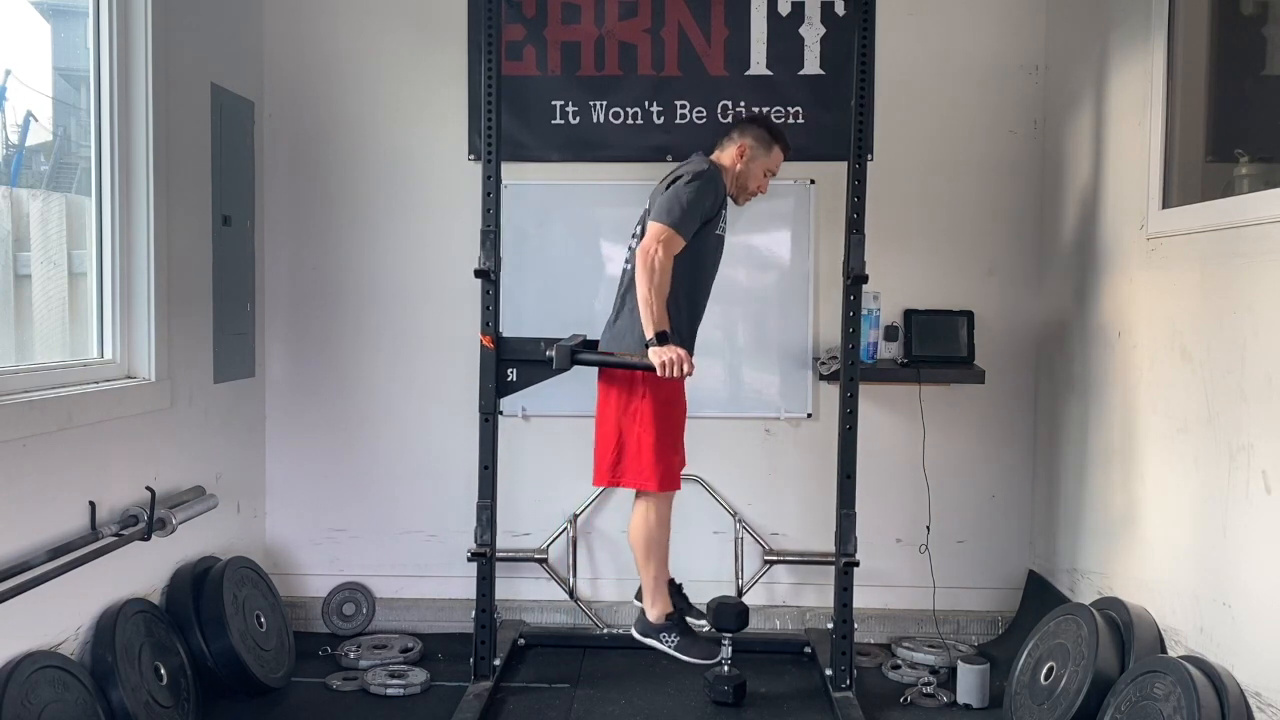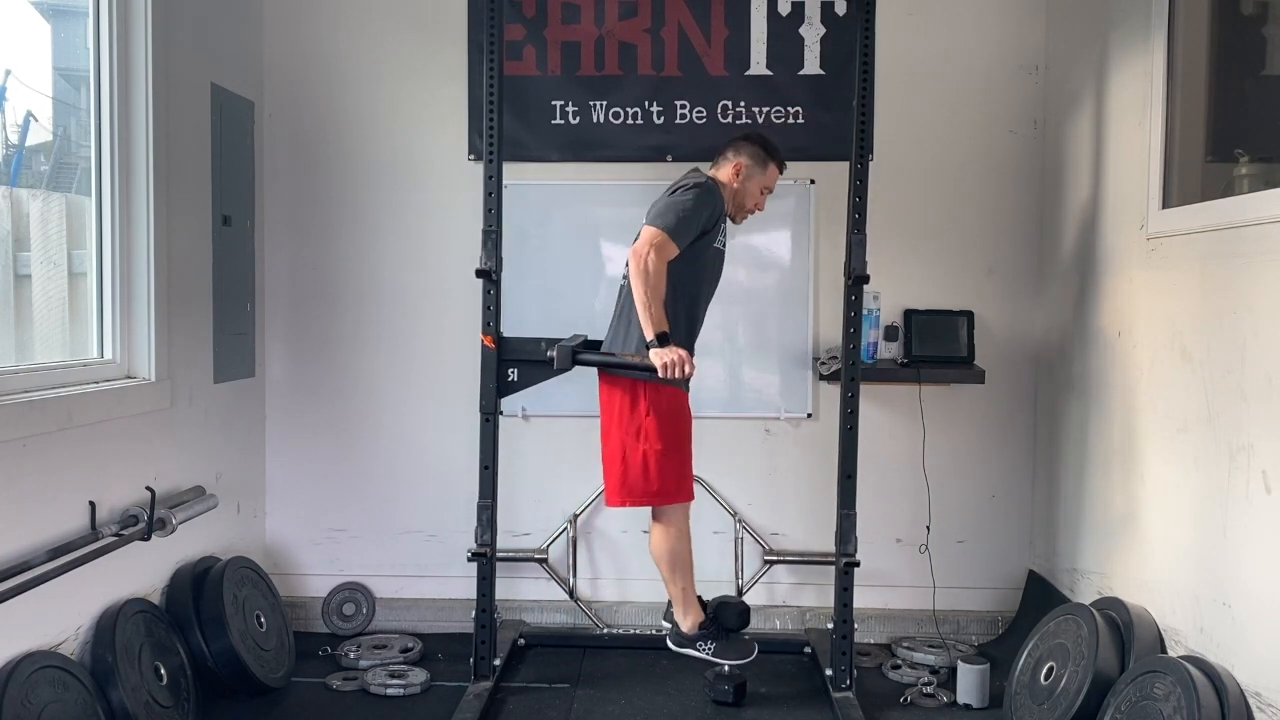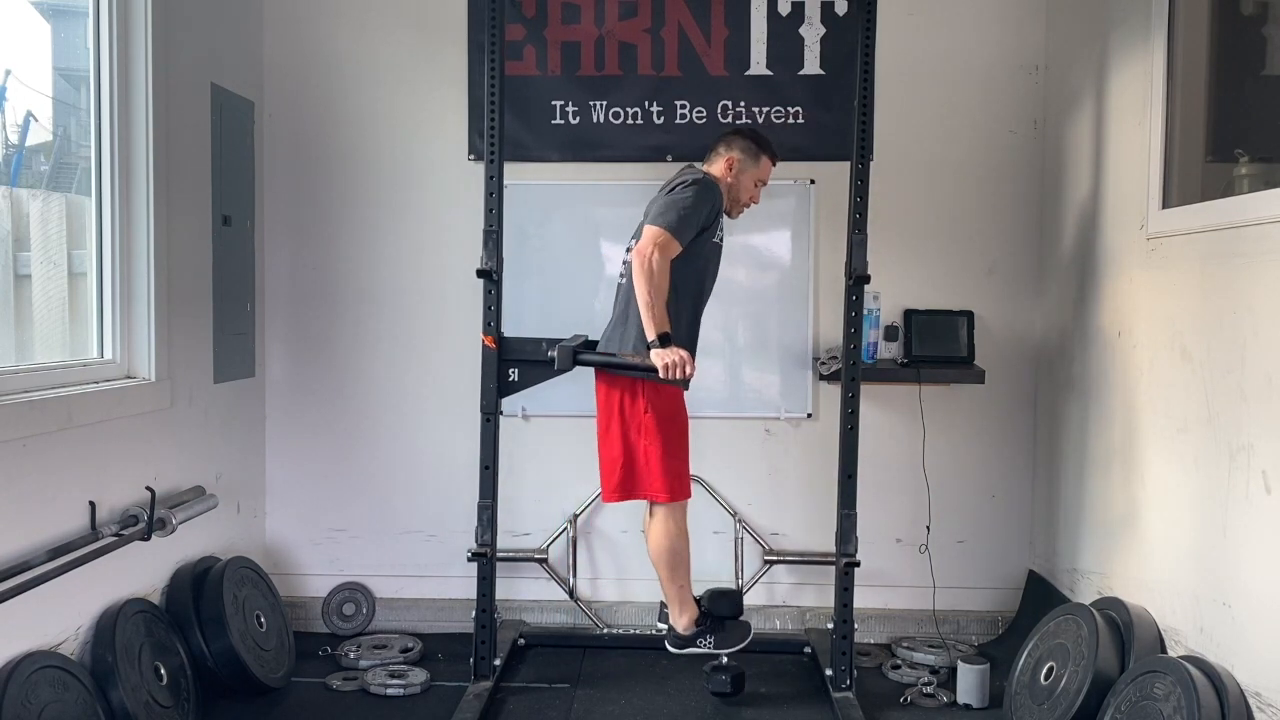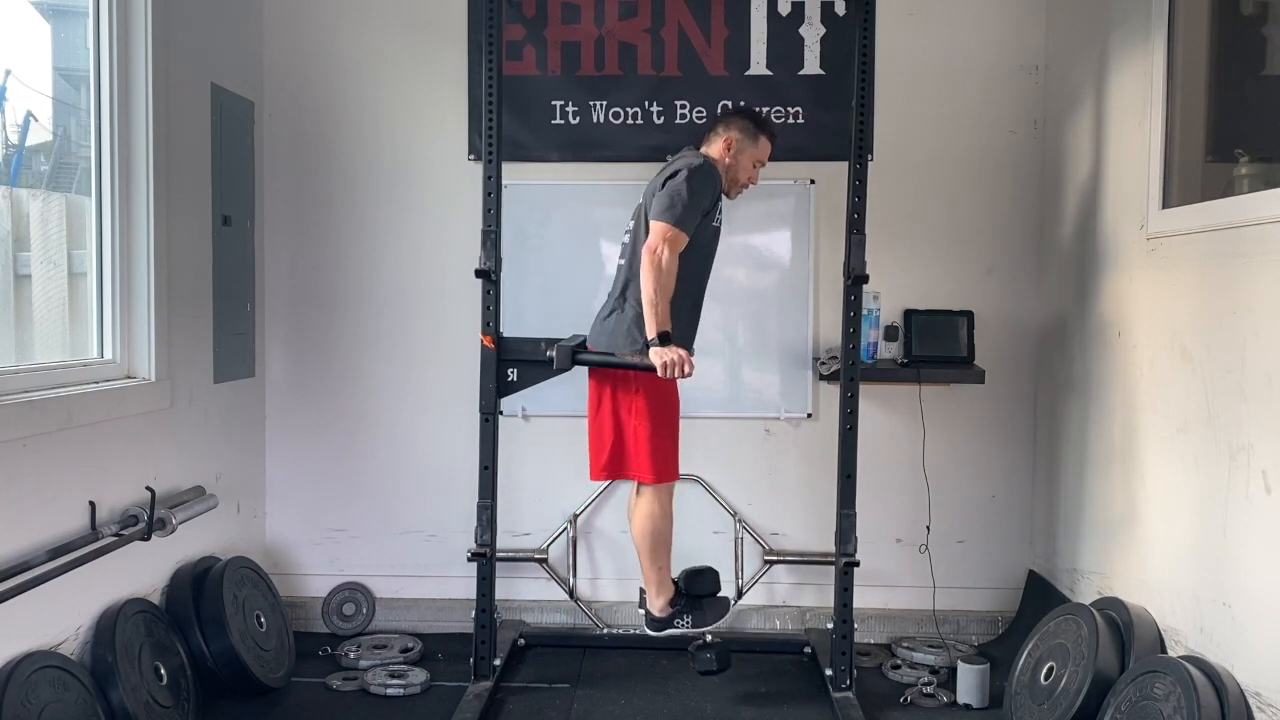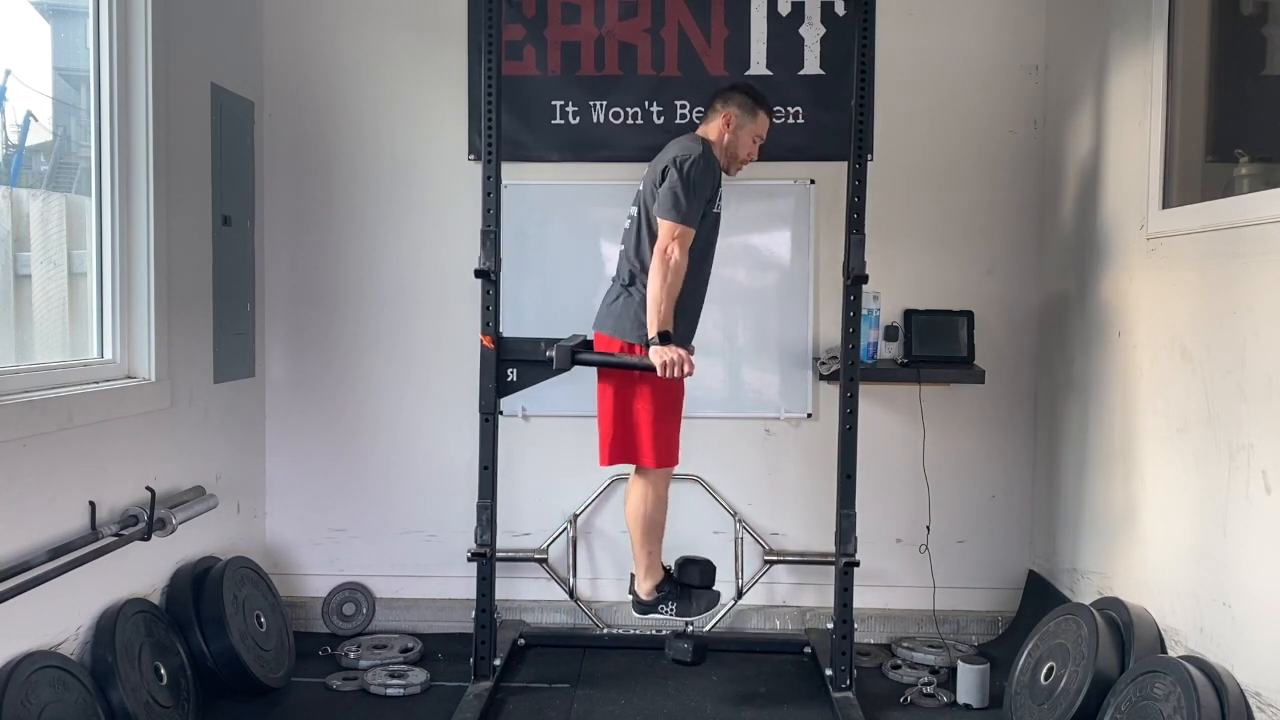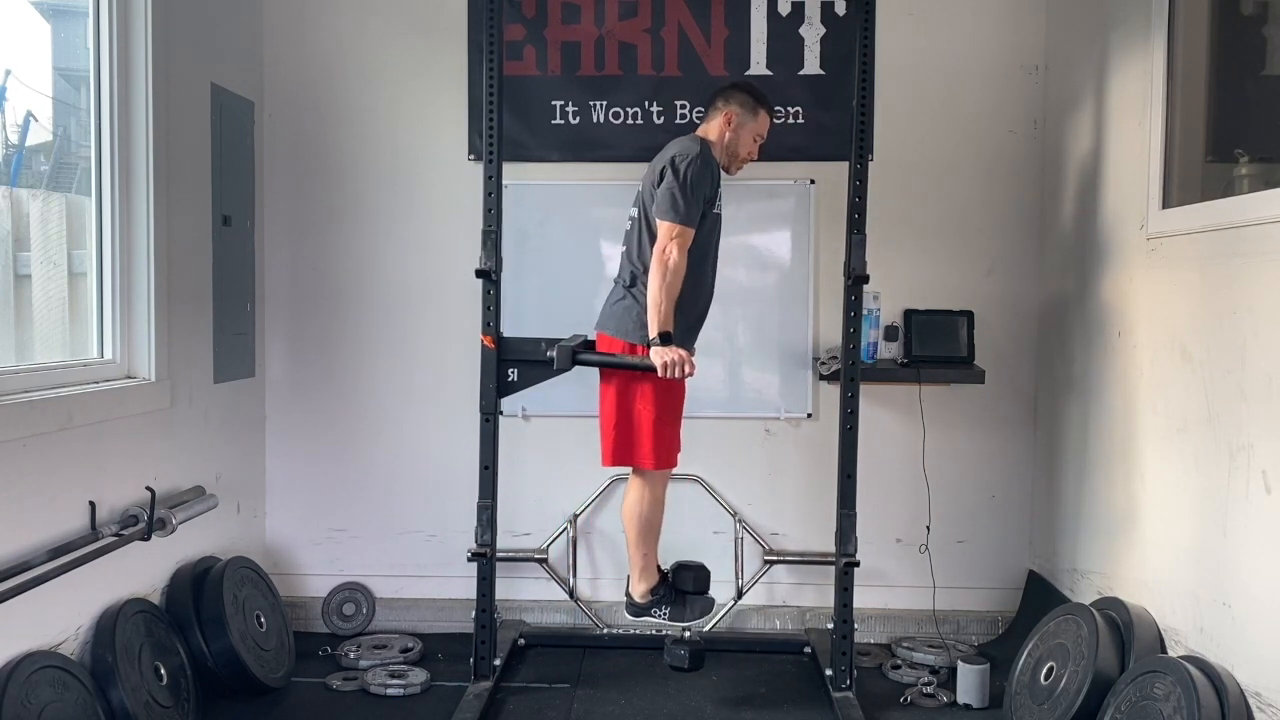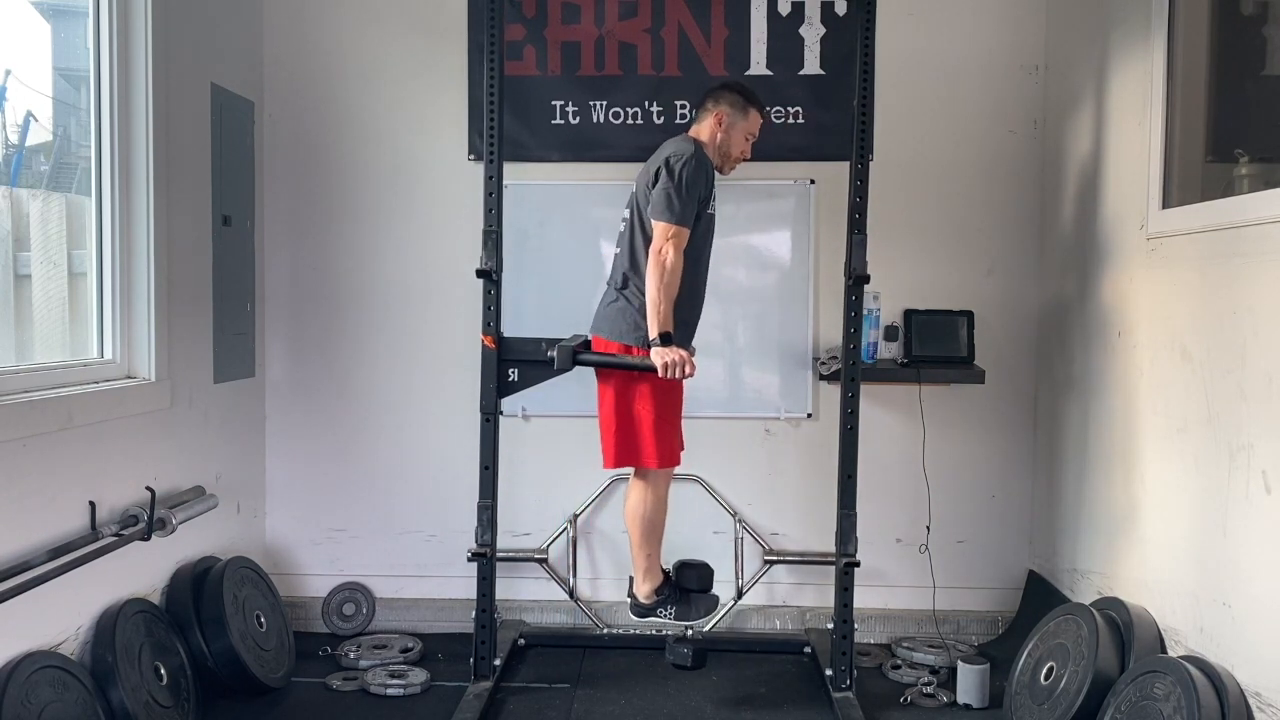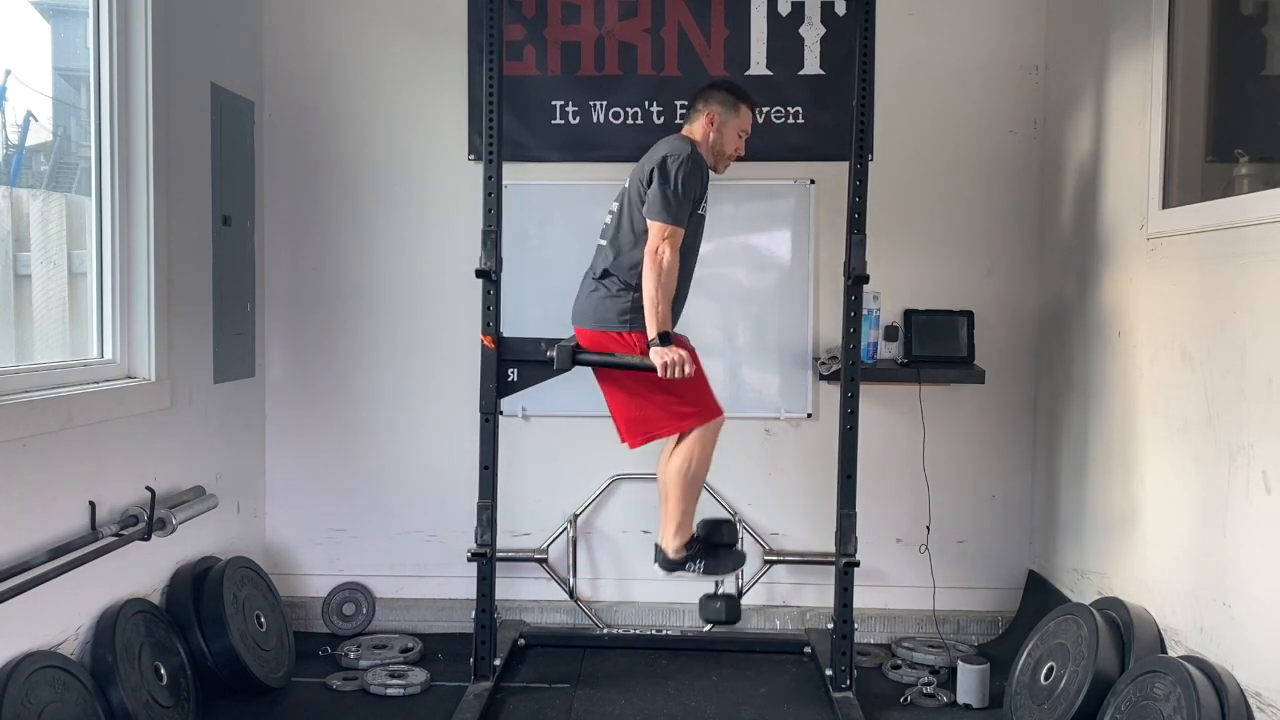
dt=0.3s
person 1, frame 1
left shoulder: (702, 190)
right shoulder: (700, 180)
right elbow: (653, 252)
right wrist: (659, 339)
left hip: (650, 351)
right hip: (643, 355)
left knee: (658, 483)
right knee: (654, 487)
left ankle: (658, 588)
right ankle: (657, 616)
person 1, frame 2
left shoulder: (704, 209)
right shoulder: (701, 194)
right elbow: (645, 254)
right wrist: (659, 341)
left hip: (653, 367)
right hip: (645, 370)
left knee: (670, 498)
right knee: (669, 501)
left ankle: (684, 604)
right ankle: (690, 625)
person 1, frame 3
left shoulder: (696, 200)
right shoulder: (699, 189)
right elbow: (647, 254)
right wrist: (660, 341)
left hip: (642, 366)
right hip: (643, 368)
left knee: (665, 495)
right knee: (668, 498)
left ankle: (678, 602)
right ankle: (685, 623)
person 1, frame 4
left shoulder: (687, 177)
right shoulder: (698, 172)
right elbow: (659, 252)
right wrist: (660, 340)
left hip: (632, 345)
right hip: (634, 348)
left knee: (652, 479)
right knee: (655, 480)
left ankle: (658, 587)
right ankle: (662, 605)
person 1, frame 5
left shoulder: (686, 159)
right shoulder: (696, 160)
right elbow: (670, 251)
left wrist: (663, 335)
right wrist: (662, 338)
left hip: (635, 330)
right hip: (639, 334)
left knee: (653, 465)
right knee: (653, 465)
left ankle: (650, 574)
right ankle: (649, 588)
person 1, frame 6
left shoulder: (688, 162)
right shoulder: (693, 160)
right elbow: (669, 251)
left wrist: (664, 338)
right wrist: (661, 339)
left hip: (647, 334)
right hip: (642, 335)
left knee: (653, 466)
right knee: (649, 468)
left ankle: (646, 576)
right ankle: (643, 592)
person 1, frame 7
left shoulder: (682, 162)
right shoulder: (687, 160)
right elbow: (665, 252)
left wrist: (665, 338)
right wrist: (663, 339)
left hip: (637, 334)
right hip: (638, 336)
left knee: (655, 467)
right knee: (654, 467)
left ankle: (650, 577)
right ankle: (649, 591)
person 1, frame 8
left shoulder: (671, 158)
right shoulder: (683, 159)
right elbow: (661, 251)
left wrist: (661, 333)
right wrist: (661, 338)
left hip: (605, 315)
right hip: (619, 320)
left knee: (693, 422)
right knee: (703, 421)
left ankle: (679, 536)
right ankle: (678, 543)
